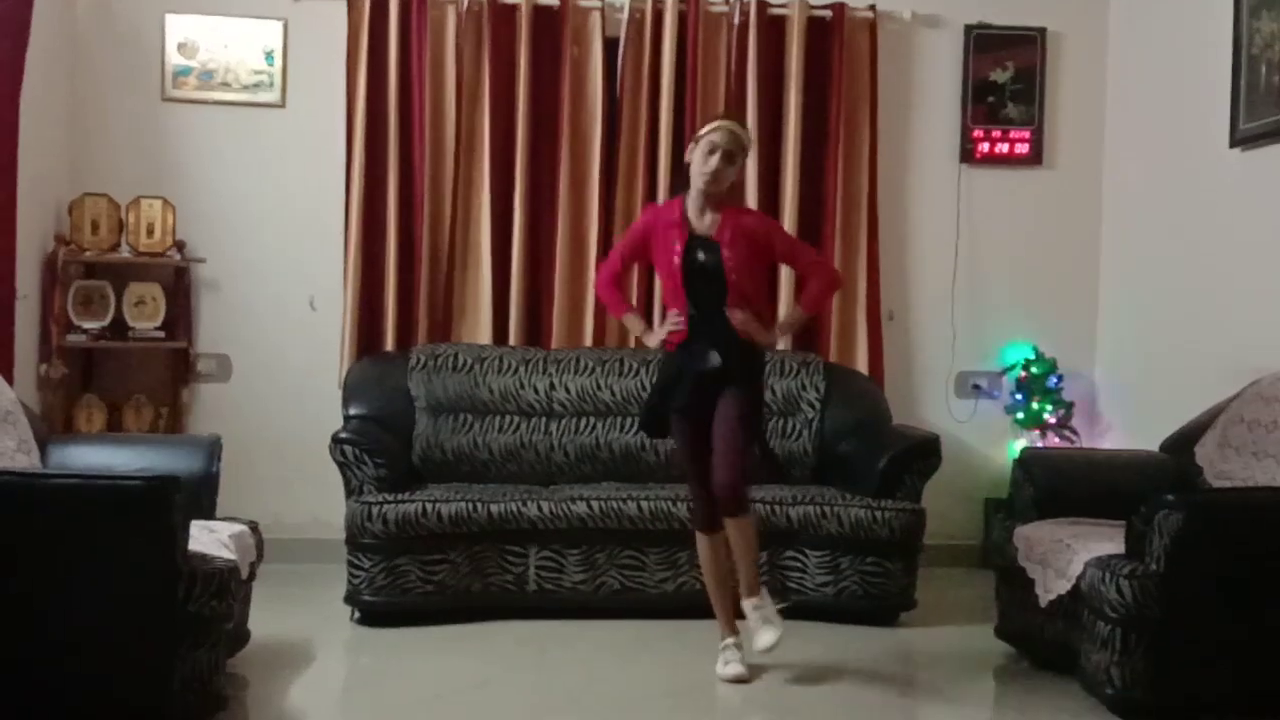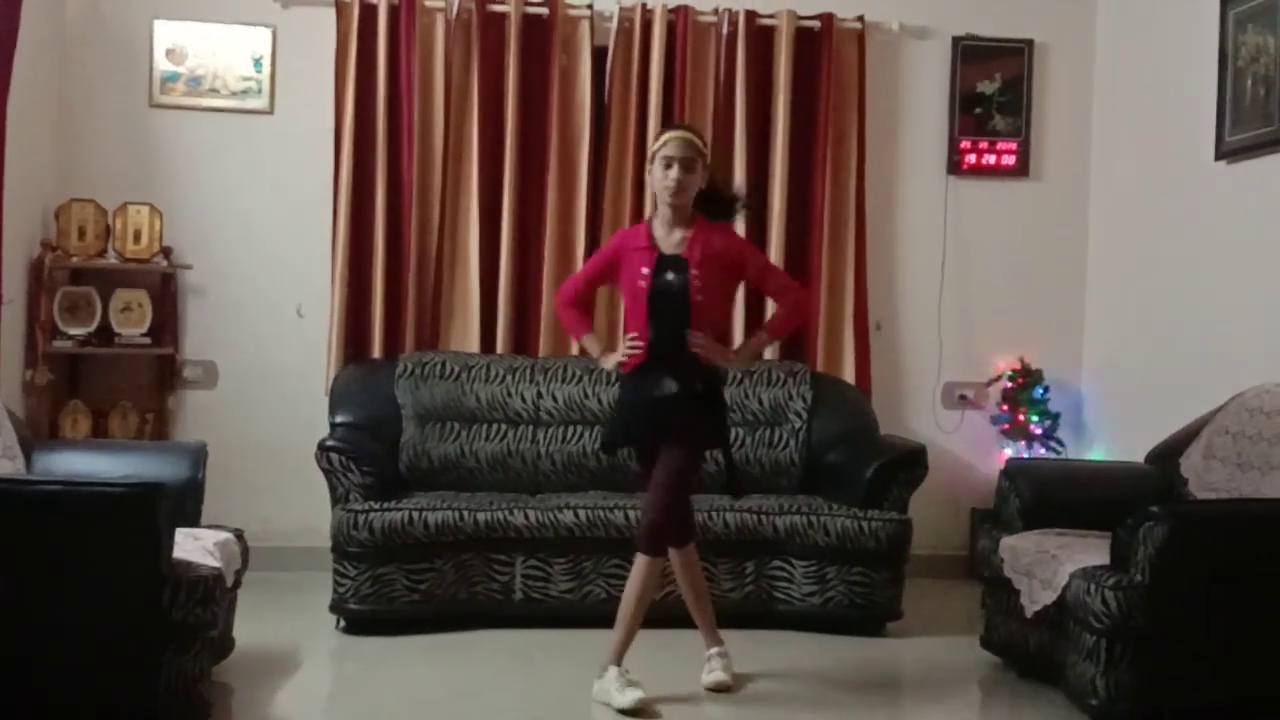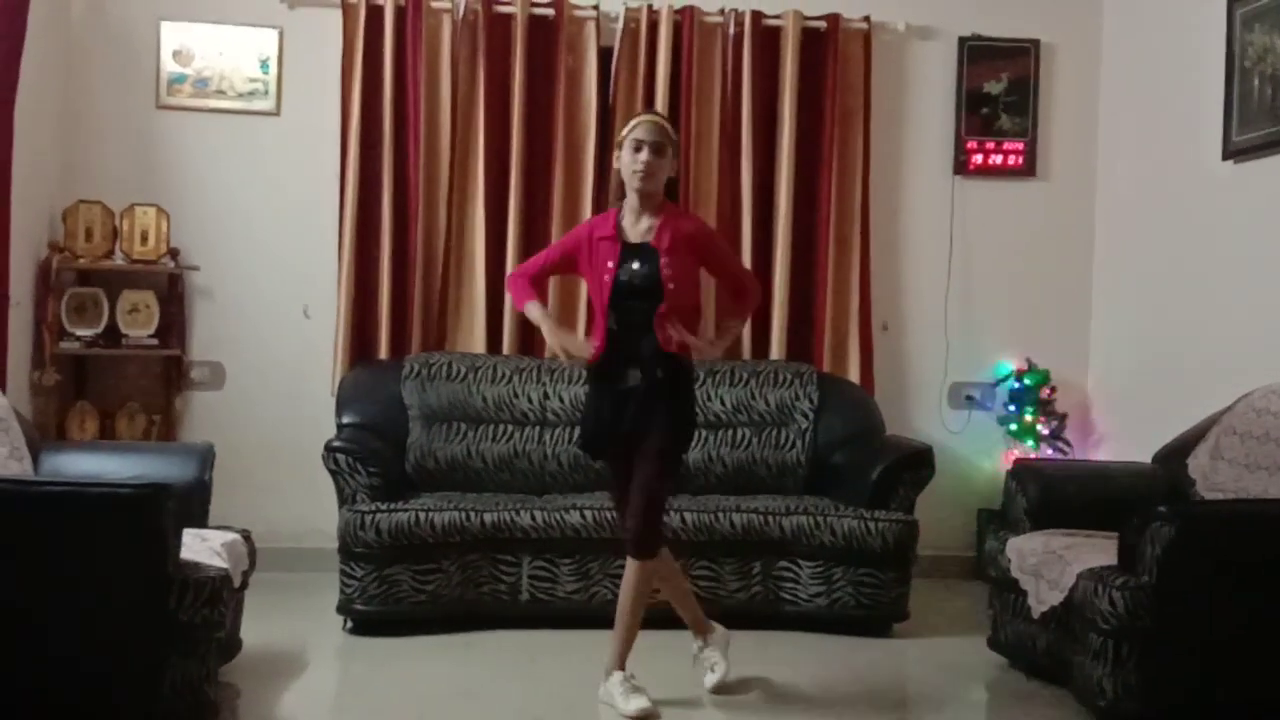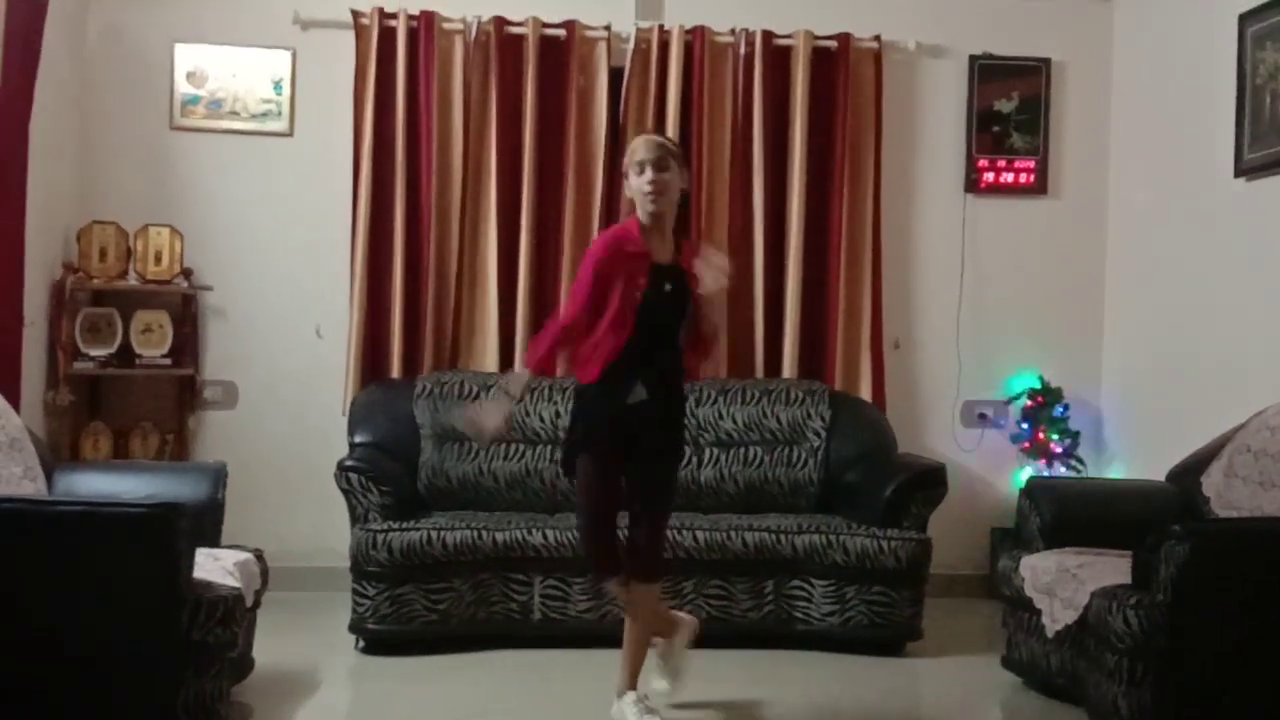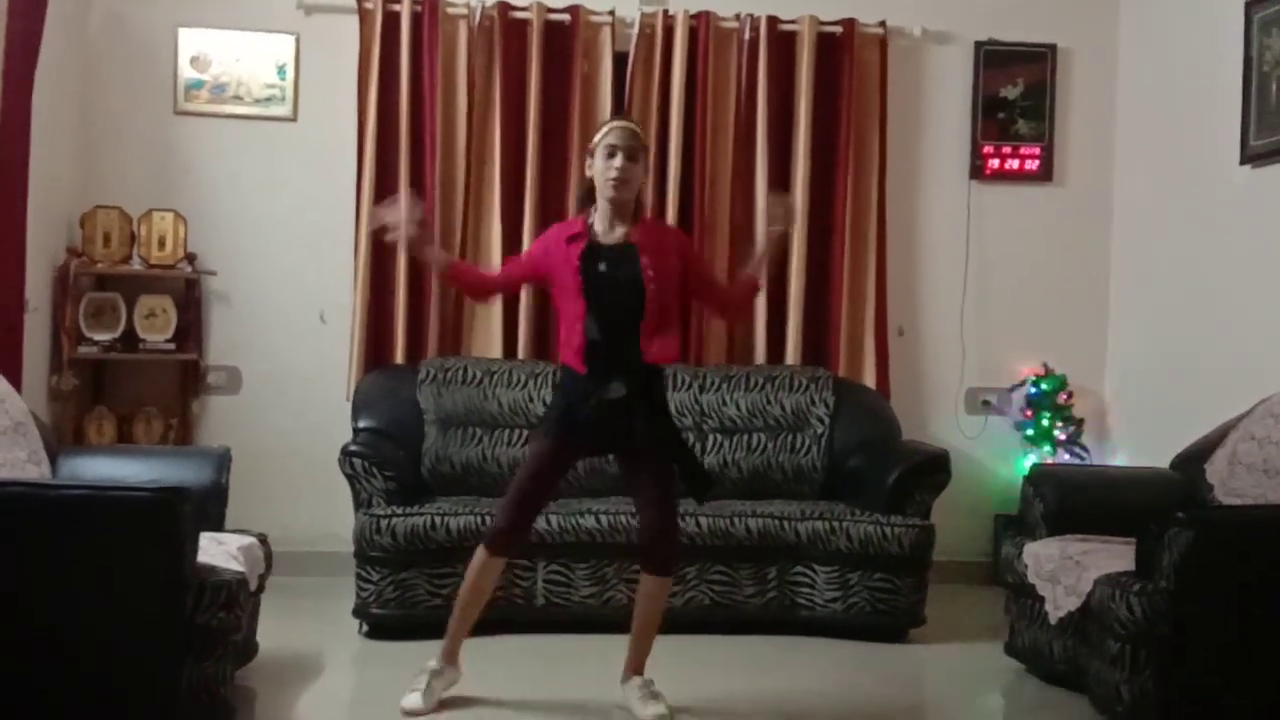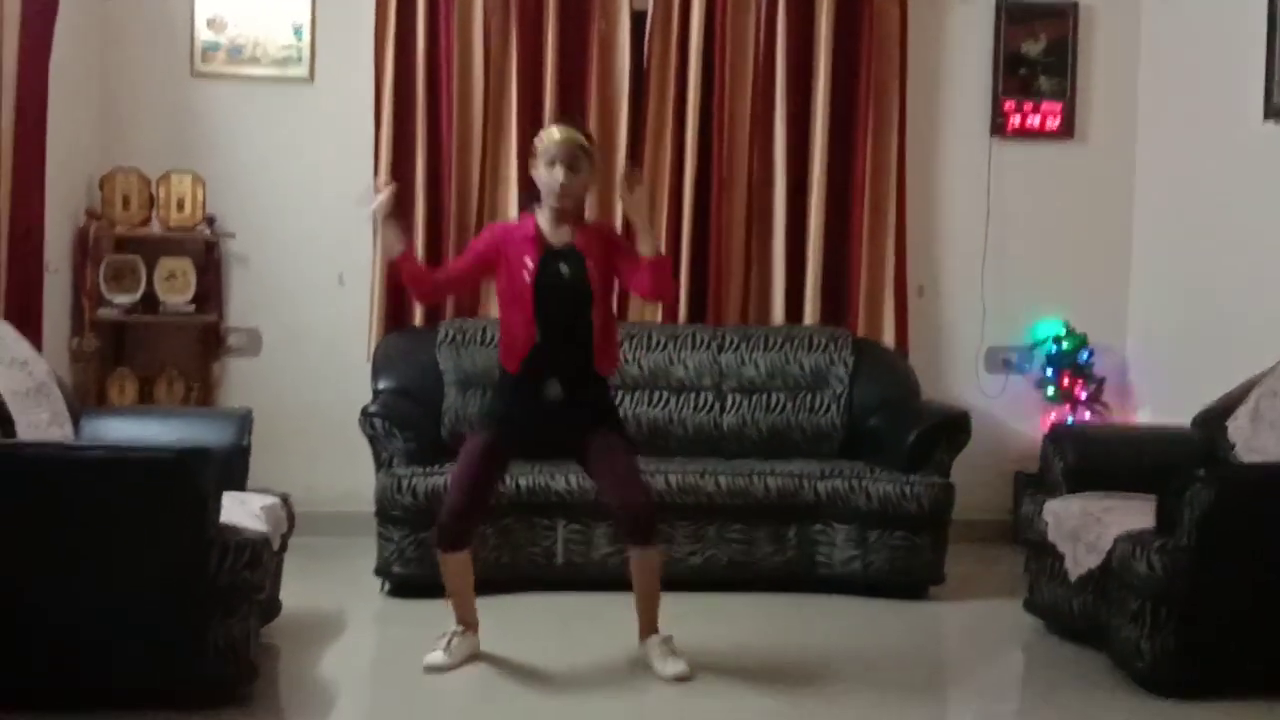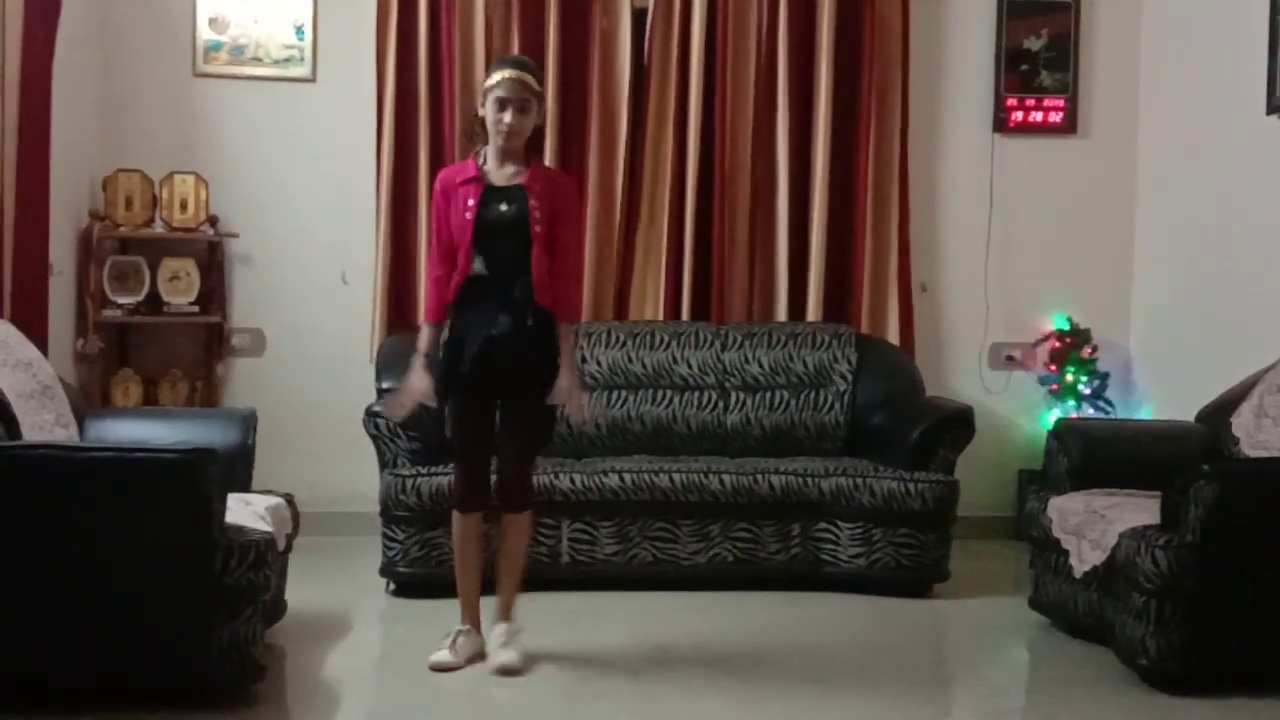
dt=0.4s
person 1, frame 1
left shoulder: (751, 225)
right shoulder: (657, 222)
left elbow: (823, 274)
right elbow: (607, 279)
left wrist: (778, 331)
right wrist: (646, 333)
left hip: (738, 370)
right hip: (686, 372)
left knee: (728, 482)
right knee: (704, 504)
left ankle: (753, 592)
right ankle: (728, 636)
person 1, frame 2
left shoulder: (723, 243)
right shoulder: (627, 244)
left elbow: (794, 299)
right elbow: (569, 299)
left wrist: (741, 354)
right wrist: (604, 356)
left hip: (695, 399)
right hip: (643, 395)
left knee: (653, 527)
right knee: (674, 527)
left ankle: (611, 668)
right ankle: (714, 645)
person 1, frame 3
left shoulder: (690, 232)
right shoulder: (592, 235)
left elbow: (747, 291)
right elbow: (522, 279)
left wrist: (717, 343)
right wrist: (553, 332)
left hip: (665, 391)
right hip: (610, 389)
left knee: (640, 530)
right knee: (640, 530)
right ankle: (705, 631)
person 1, frame 4
left shoulder: (692, 255)
right shoulder: (615, 246)
left elbow: (699, 347)
right elbow: (570, 324)
left wrist: (709, 300)
right wrist: (510, 392)
left hip: (664, 412)
right hip: (605, 407)
left knee: (646, 550)
right knee: (598, 547)
right ankle: (667, 626)
person 1, frame 5
left shoulder: (667, 243)
right shoulder: (561, 242)
left elbow: (731, 306)
right elbow: (487, 285)
left wrist: (767, 250)
right wrist: (425, 247)
left hip: (643, 404)
right hip: (578, 396)
left knee: (661, 543)
right knee: (505, 528)
right ankle: (446, 663)
person 1, frame 6
left shoulder: (606, 243)
right shoulder: (504, 238)
left elbow: (657, 290)
right elbow: (434, 288)
left wrist: (641, 225)
right wrist: (390, 233)
left hip: (585, 401)
right hip: (518, 397)
left knee: (636, 510)
right knee: (453, 519)
left ankle: (651, 635)
right ankle: (466, 630)
person 1, frame 7
left shoulder: (556, 188)
right shoulder: (451, 183)
left elbow: (565, 282)
right elbow: (438, 277)
left wrist: (568, 367)
right wrist: (423, 360)
left hip: (529, 342)
right hip: (467, 341)
left knee: (514, 483)
right knee: (467, 486)
left ankle: (506, 624)
right ankle: (468, 627)
